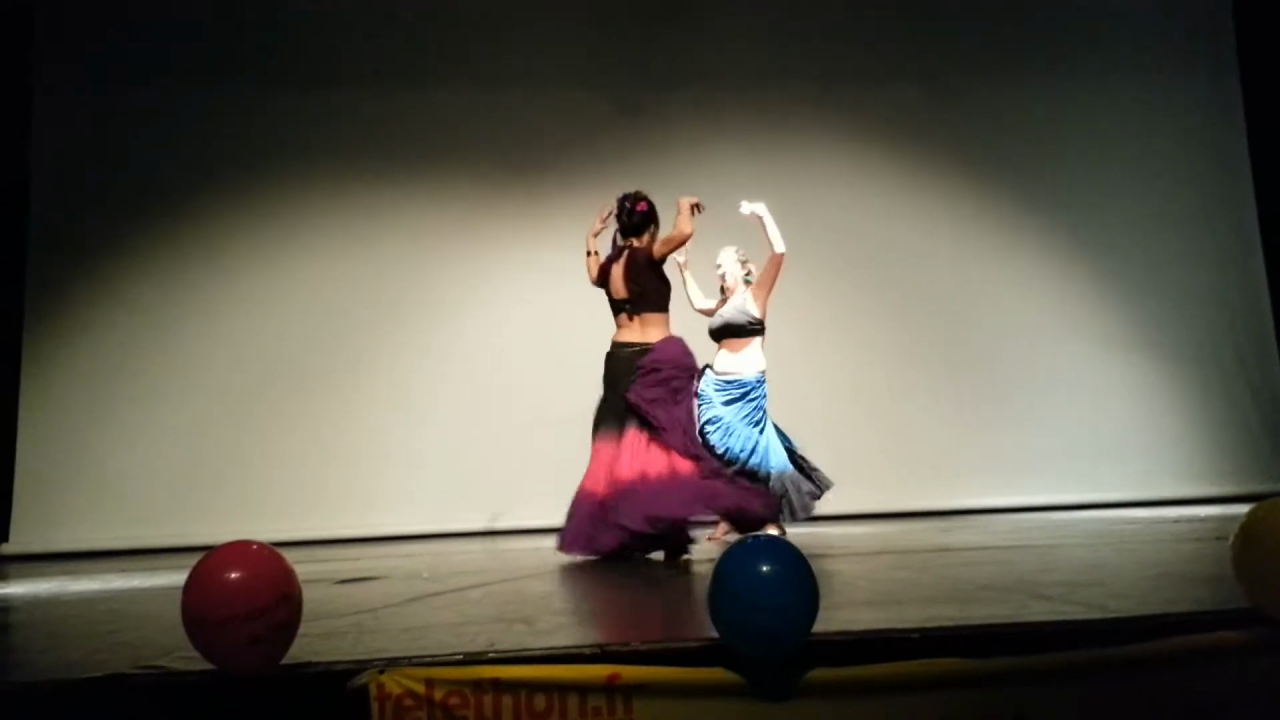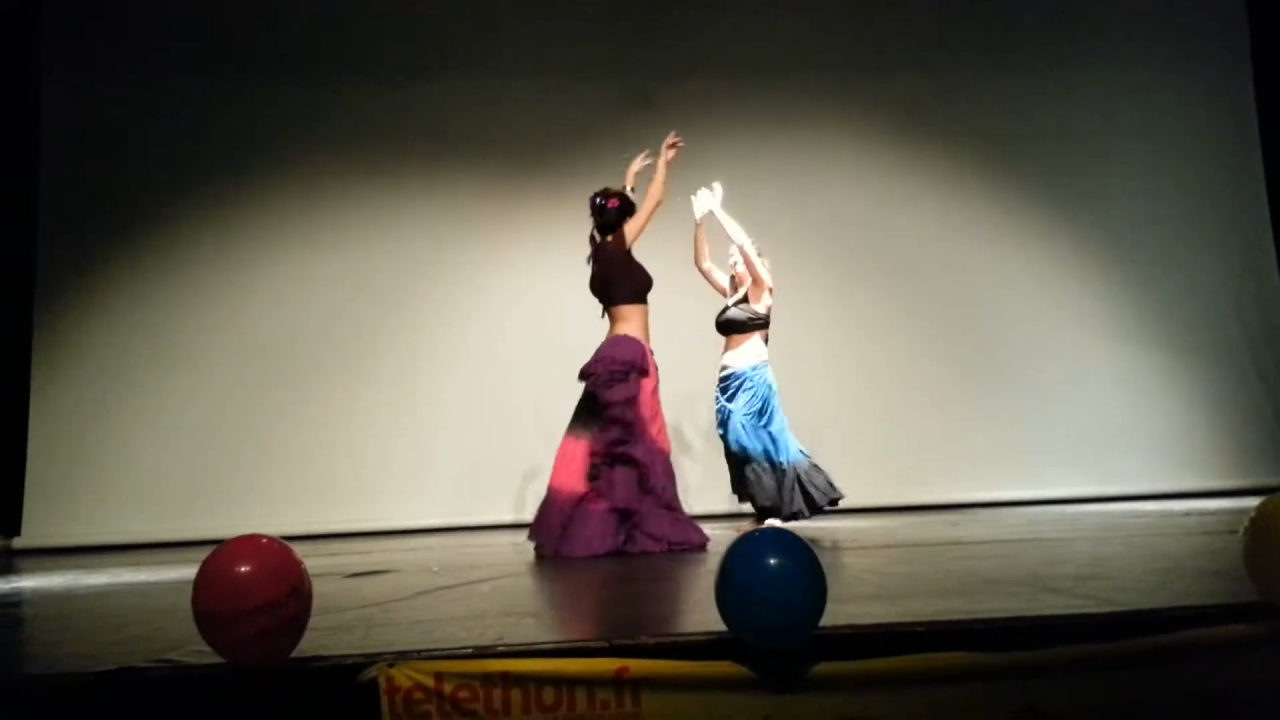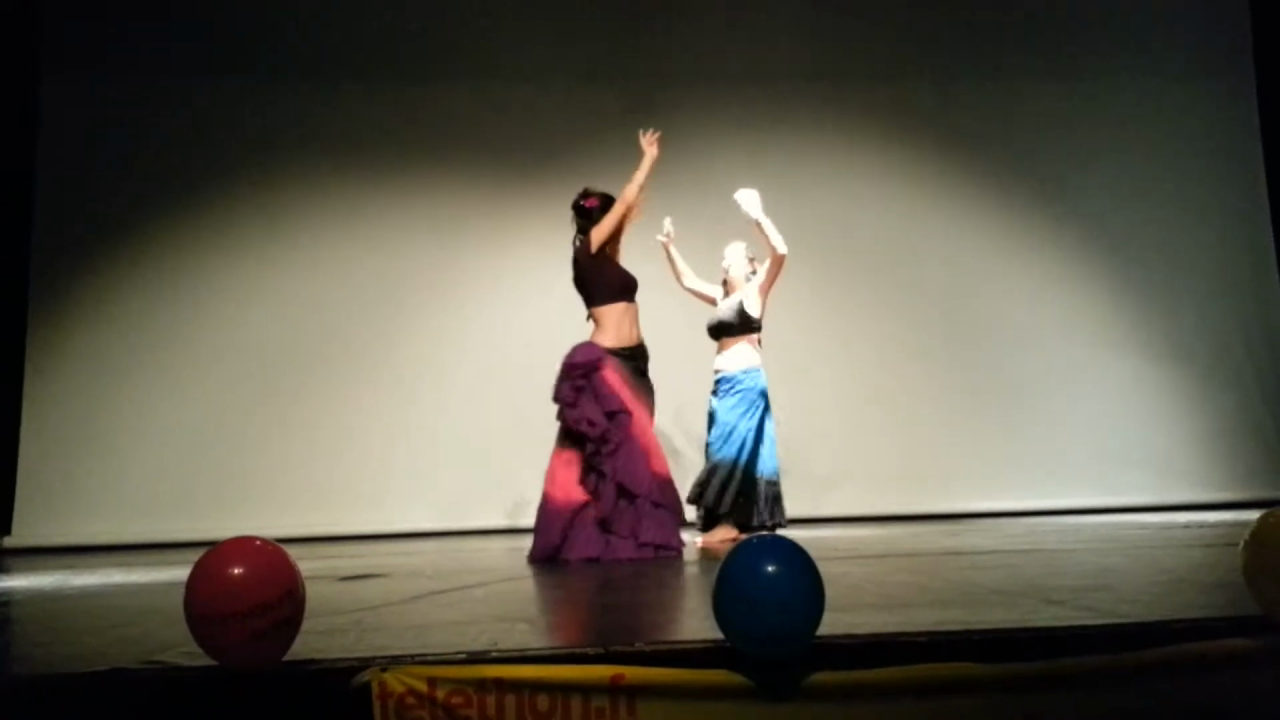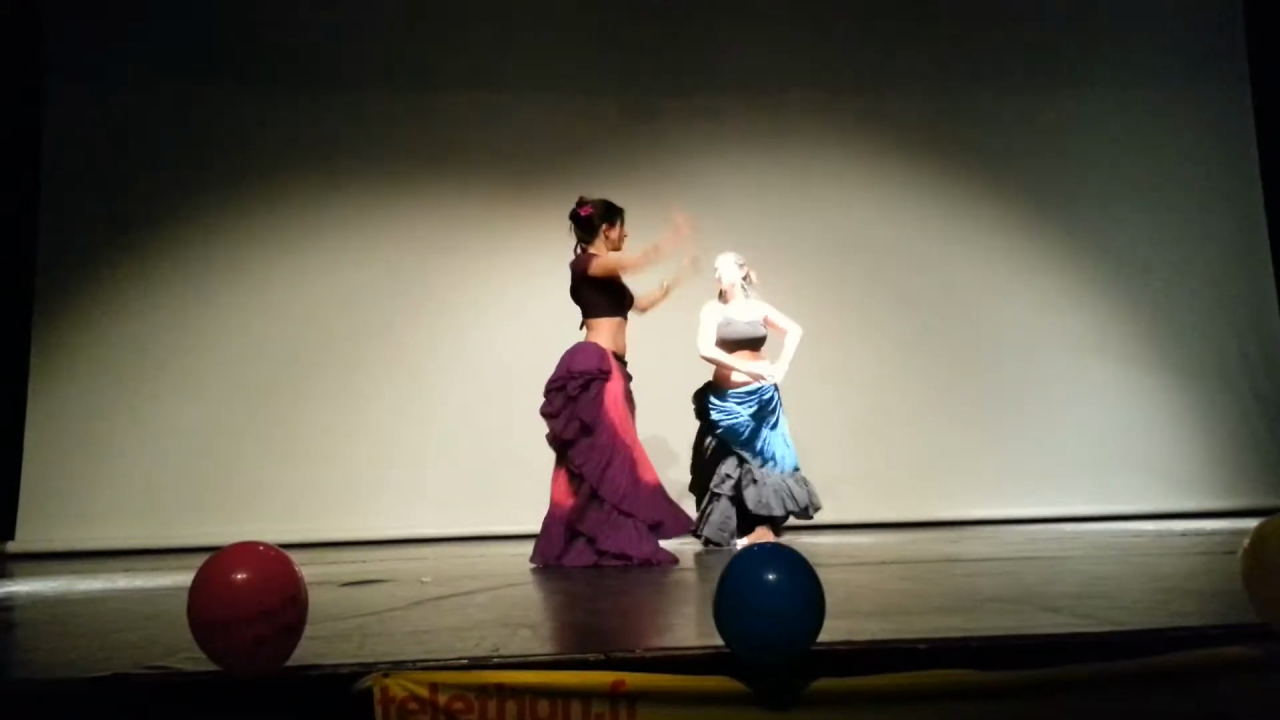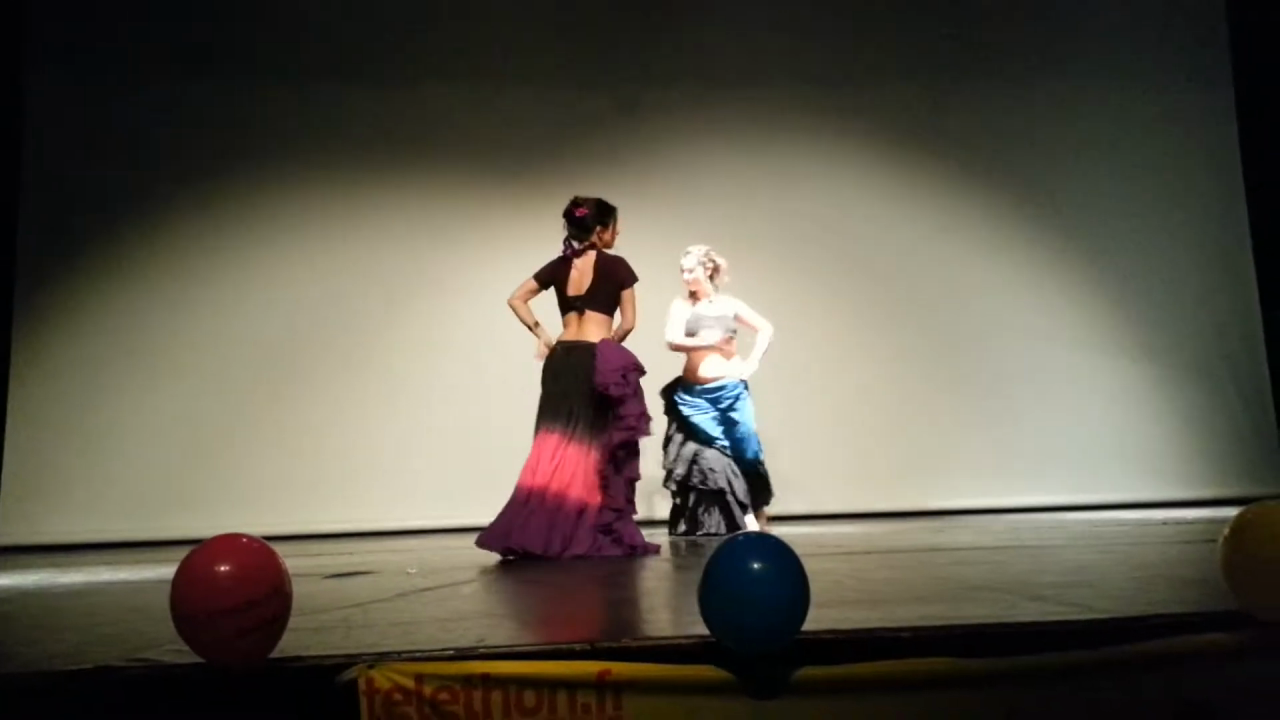
dt=0.5s
person 1, frame 1
left shoulder: (609, 266)
right shoulder: (645, 258)
left elbow: (592, 273)
right elbow: (684, 231)
left wrist: (592, 237)
right wrist: (685, 207)
left hip: (618, 361)
right hip: (657, 361)
left knee: (620, 448)
right knee: (666, 443)
left ankle: (616, 537)
right ankle: (669, 537)
person 1, frame 2
left shoulder: (604, 253)
right shoulder: (614, 252)
left elbow: (617, 218)
right elbow: (653, 202)
left wrist: (630, 177)
right wrist: (663, 161)
left hip: (615, 356)
right hip: (627, 356)
left knee: (607, 446)
right knee: (630, 445)
left ankle: (590, 532)
right ankle: (646, 534)
person 1, frame 3
left shoulder: (602, 258)
right shoulder: (585, 252)
right elbow: (626, 201)
left wrist: (621, 235)
right wrist: (648, 159)
left hip: (632, 360)
right hip: (606, 362)
left knee: (629, 449)
right knee: (610, 449)
left ankle: (617, 537)
right ankle: (599, 539)
person 1, frame 4
left shoulder: (607, 277)
right shoulder: (586, 263)
left elbow: (638, 304)
right elbow: (626, 263)
left wrist: (674, 281)
right wrist: (669, 242)
left hip: (606, 369)
right hip: (594, 366)
left knee: (615, 459)
right knee: (605, 456)
left ankle: (590, 545)
right ankle: (603, 547)
person 1, frame 5
left shoulder: (559, 266)
right shoulder: (615, 266)
left elbow: (516, 299)
right elbow: (628, 323)
left wrist: (541, 334)
left hip: (561, 360)
right hip: (597, 360)
left knee: (562, 445)
right knee: (596, 445)
left ankle: (546, 534)
right ankle: (597, 536)
person 2, frame 1
left shoulder: (755, 295)
right shoulder: (722, 304)
left elbow: (778, 253)
right elbow: (698, 302)
left wrist: (763, 214)
right wrist: (683, 267)
left hip: (749, 388)
right hip: (716, 387)
left knee: (755, 449)
right knee: (721, 449)
left ankle: (776, 519)
person 2, frame 2
left shoulder: (761, 290)
right shoulder: (731, 291)
left elbow: (743, 243)
right elbow: (702, 263)
left wrist: (719, 210)
right wrist: (700, 221)
left hip: (752, 378)
right hip: (730, 381)
left knee: (755, 442)
right knee: (742, 446)
left ankle: (777, 511)
right ankle: (765, 512)
person 2, frame 3
left shoulder: (755, 292)
right shoulder: (721, 297)
left elbow: (779, 253)
right elbow: (684, 279)
left wrist: (757, 215)
right wrist: (669, 246)
left hip: (746, 382)
right hip: (725, 384)
left knee: (731, 447)
right knee: (727, 448)
left ankle: (727, 524)
right ankle: (741, 520)
person 2, frame 4
left shoulder: (758, 308)
right shoulder: (713, 309)
left elbow: (794, 330)
right elbow: (705, 349)
left wrist: (782, 364)
right wrist: (747, 367)
left hip: (761, 395)
right hip: (725, 399)
left knee: (767, 455)
right knee: (731, 461)
left ankle: (764, 525)
person 2, frame 5
left shoulder: (730, 304)
right shoulder: (681, 305)
left elbow: (766, 328)
right elbow: (672, 340)
left wrist: (752, 362)
right wrist: (701, 341)
left hip: (731, 390)
right hip: (692, 395)
left knee: (745, 450)
right knee: (708, 456)
left ankle: (753, 510)
